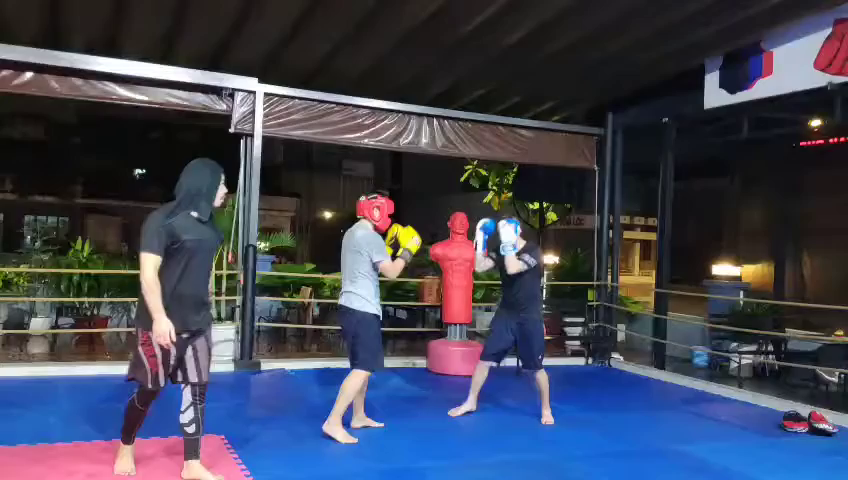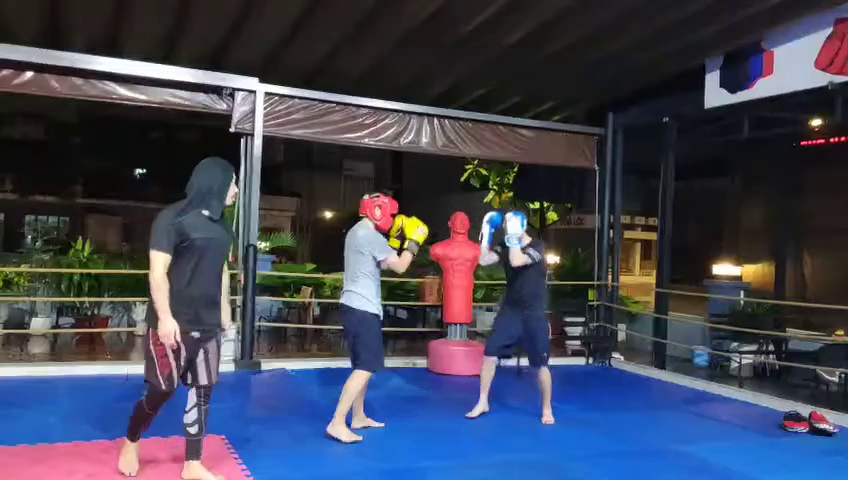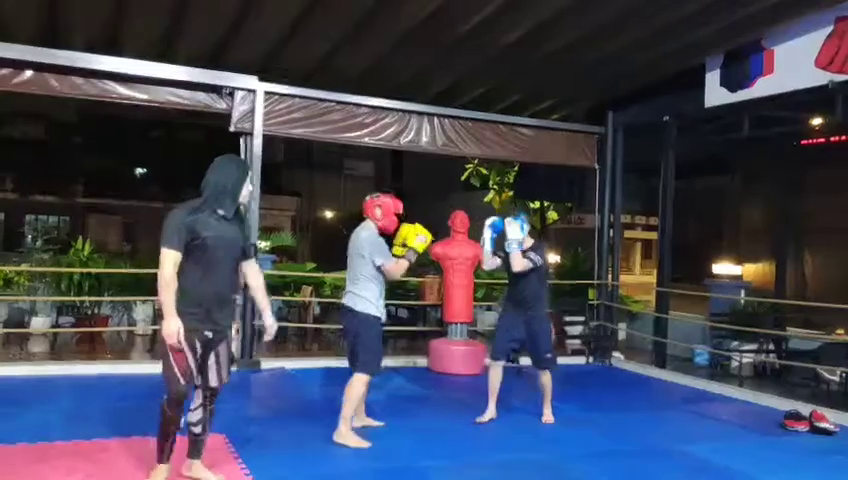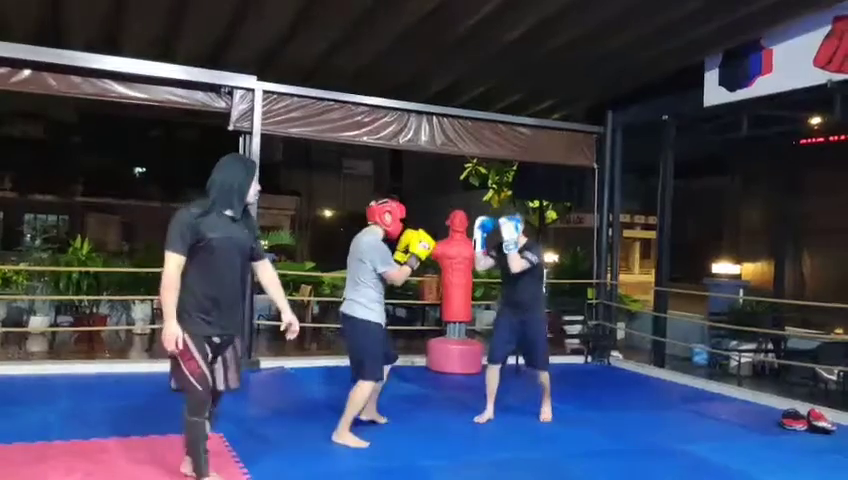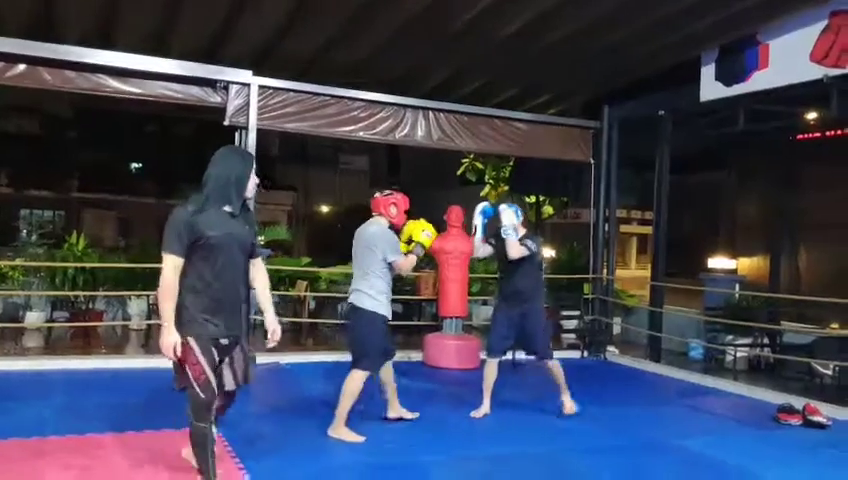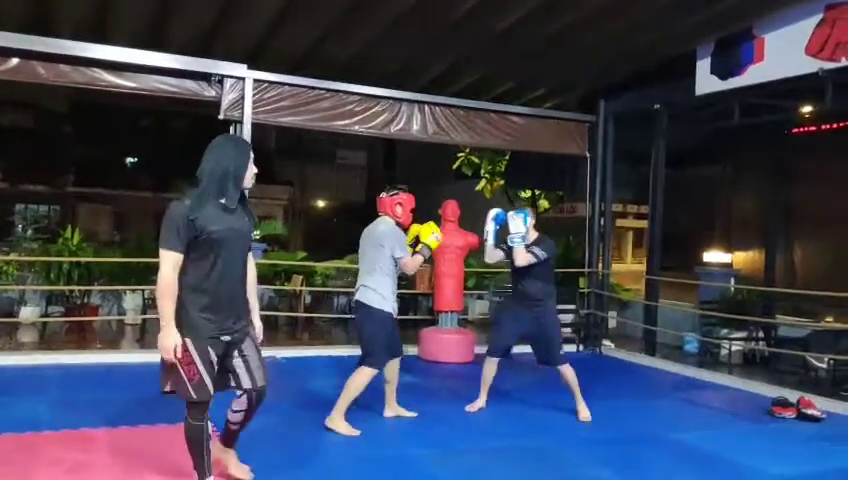
dt=0.2s
person 1, frame 1
left shoulder: (208, 224)
right shoulder: (162, 220)
right elbow: (148, 273)
right wrist: (159, 318)
left hip: (197, 323)
right hip: (164, 323)
left knee: (196, 390)
right knee: (149, 390)
right ankle: (126, 448)
person 1, frame 2
left shoulder: (221, 224)
right shoulder: (173, 219)
right elbow: (158, 271)
left wrist: (224, 312)
right wrist: (165, 317)
left hip: (208, 323)
right hip: (174, 322)
left knee: (202, 391)
right knee: (162, 390)
right ankle: (131, 443)
person 1, frame 3
left shoulder: (235, 223)
right shoulder: (185, 216)
left elbow: (249, 269)
right elbow: (167, 268)
left wrist: (266, 311)
right wrist: (170, 316)
left hip: (219, 323)
right hip: (187, 321)
left knee: (209, 392)
right knee: (179, 391)
person 1, frame 4
left shoulder: (245, 224)
right shoulder: (191, 218)
left elbow: (263, 268)
right elbow: (171, 272)
left wrist: (285, 310)
right wrist: (169, 321)
left hip: (228, 326)
right hip: (193, 325)
left knee: (213, 397)
right knee: (198, 398)
person 1, frame 5
left shoulder: (244, 219)
right shoulder: (188, 215)
left elbow: (256, 268)
right elbow: (170, 274)
left wrist: (269, 314)
right wrist: (168, 326)
left hip: (233, 326)
right hip: (196, 327)
left knee: (227, 394)
right knee: (204, 402)
left ankle: (196, 450)
person 1, frame 6
left shoulder: (243, 210)
right shoulder: (186, 210)
right elbow: (168, 271)
left wrist: (254, 313)
right wrist: (168, 327)
left hip: (236, 323)
right hip: (196, 326)
left knee: (255, 389)
right knee: (199, 401)
left ankle: (226, 450)
person 2, frame 1
left shoulder: (353, 233)
right shoulder: (370, 236)
right elbow: (391, 272)
left wrist: (391, 245)
right wrist: (408, 250)
left hip: (354, 308)
right hip: (362, 310)
left knee: (362, 365)
right knee: (364, 367)
left ankle: (359, 416)
right ankle: (333, 421)
person 2, frame 2
left shoulder: (357, 232)
right shoulder: (371, 236)
right elbow: (399, 267)
left wrist: (397, 239)
right wrist: (414, 241)
left hip: (355, 307)
right hip: (363, 310)
left knee: (364, 365)
right knee: (365, 367)
left ankle: (359, 417)
right ankle: (337, 422)
person 2, frame 3
left shoulder: (362, 233)
right shoulder: (372, 238)
left elbow: (383, 269)
right elbow: (395, 273)
left wrist: (400, 246)
right wrist: (414, 249)
left hip: (361, 309)
right hip: (364, 311)
left knee: (365, 367)
right knee: (364, 370)
left ankle: (359, 416)
right ankle: (343, 430)
person 2, frame 4
left shoulder: (365, 238)
right shoulder: (375, 245)
left elbow: (386, 272)
right elbow: (396, 279)
left wrist: (402, 252)
right wrist: (416, 256)
left hip: (365, 316)
right hip: (363, 318)
left knee: (385, 362)
right knee: (369, 377)
left ankle: (369, 410)
right ankle: (342, 431)
person 2, frame 5
left shoulder: (366, 230)
right shoulder: (384, 233)
right elbow: (403, 268)
left wrist: (405, 242)
right wrist: (420, 244)
left hip: (369, 307)
right hip: (370, 309)
left knee: (385, 357)
right knee: (363, 367)
left ankle: (394, 407)
right ankle: (338, 425)
person 2, frame 6
left shoulder: (372, 230)
right shoulder: (392, 231)
right elbow: (409, 268)
left wrist: (411, 243)
right wrist: (427, 246)
left hip: (374, 304)
right hip: (377, 306)
left knee: (393, 355)
right knee: (372, 364)
left ankle: (391, 406)
right ankle: (336, 416)
person 3, frame 1
left shoulder: (533, 251)
right shoulder: (502, 252)
left elbow: (512, 269)
right elbow: (479, 267)
left wrist: (507, 242)
right wrist: (480, 238)
left hip: (529, 317)
right hip: (505, 315)
left knee: (536, 367)
right knee: (485, 359)
left ankle: (546, 410)
right ankle: (471, 402)
person 3, frame 2
left shoulder: (537, 247)
right shoulder: (506, 247)
left elbow: (516, 261)
right elbow: (484, 260)
left wrist: (513, 235)
right wrist: (486, 232)
left hip: (533, 314)
right hip: (510, 311)
left knee: (540, 364)
right knee: (490, 355)
left ankle: (547, 409)
right ankle: (482, 402)
person 3, frame 3
left shoulder: (539, 250)
right shoulder: (509, 250)
left elbow: (517, 267)
right elbow: (487, 265)
left wrist: (514, 241)
right wrist: (489, 237)
left hip: (536, 316)
right hip: (511, 313)
left knee: (543, 366)
right knee: (497, 359)
left ankle: (547, 409)
right ankle: (491, 409)
person 3, frame 4
left shoulder: (533, 249)
right shoulder: (501, 250)
left elbow: (516, 267)
right elbow: (480, 266)
left wrist: (510, 241)
right wrist: (479, 237)
left hip: (532, 316)
right hip: (507, 315)
left knee: (540, 366)
right knee: (494, 362)
left ankle: (546, 404)
right ankle: (489, 409)
person 3, frame 5
left shoulder: (533, 240)
right shoulder: (499, 239)
left elbow: (514, 254)
right elbow: (478, 252)
left wrist: (508, 226)
right wrist: (479, 224)
left hip: (531, 307)
right hip: (505, 306)
left knee: (546, 357)
right knee: (492, 356)
left ankle: (565, 395)
right ankle: (485, 404)
person 3, frame 6
left shoulder: (546, 245)
right shoulder: (514, 244)
left elbow: (520, 261)
right elbow: (489, 258)
left wrist: (517, 234)
right wrist: (491, 229)
left hip: (542, 312)
right hip: (516, 309)
left knee: (559, 362)
right knee: (493, 354)
left ankle: (580, 403)
right ankle: (481, 399)
